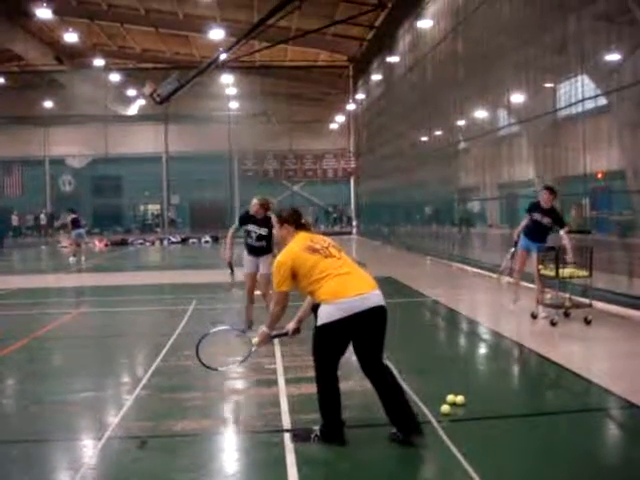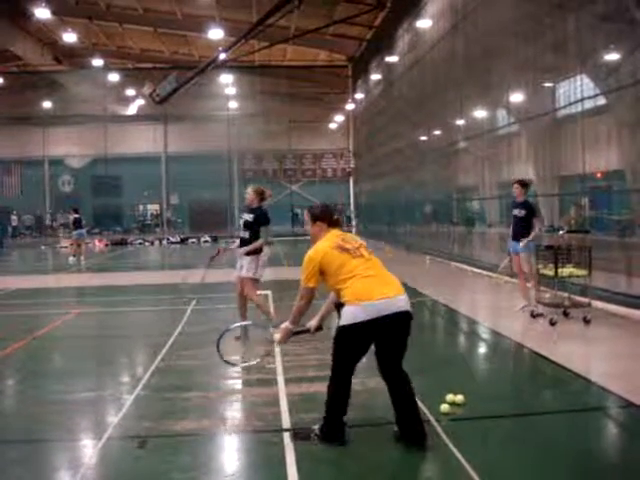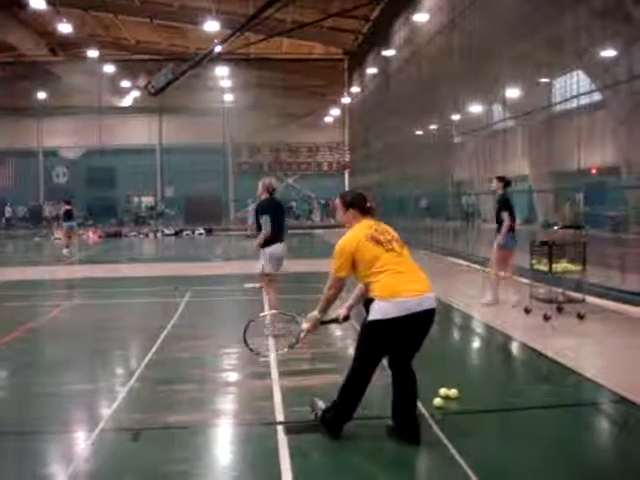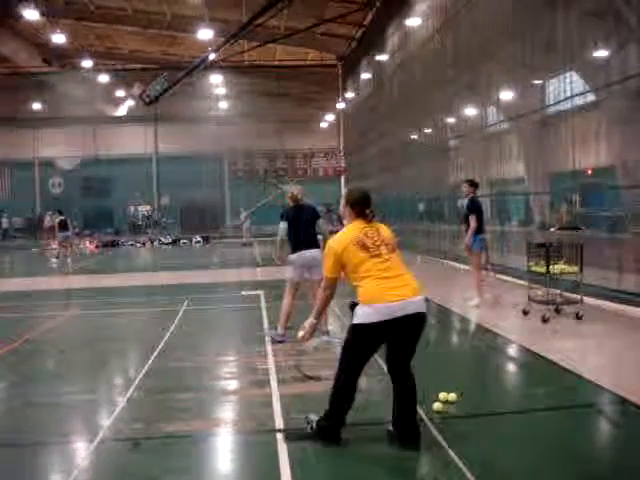
dt=0.5s
person 1, frame 1
left shoulder: (286, 257)
right shoulder: (321, 241)
left elbow: (279, 305)
left wrist: (266, 331)
right wrist: (297, 321)
left hip: (339, 310)
right hip: (373, 301)
left knee: (325, 371)
right knee: (375, 366)
left ankle: (331, 432)
right ankle: (408, 428)
person 1, frame 2
left shoulder: (316, 253)
right shoulder: (353, 240)
left elbow: (304, 299)
left wrist: (289, 326)
right wrist: (320, 318)
left hip: (363, 312)
right hip: (398, 306)
left knee: (341, 373)
right knee: (393, 371)
left ankle: (332, 431)
right ankle: (414, 433)
person 1, frame 3
left shoulder: (348, 242)
right shoulder: (385, 230)
left elbow: (334, 288)
left wrist: (317, 314)
right wrist: (349, 306)
left hip: (392, 307)
right hip: (425, 302)
left knee: (362, 367)
right knee: (402, 365)
left ankle: (333, 420)
right ankle: (407, 428)
person 1, frame 4
left shoulder: (338, 242)
right shoulder: (384, 231)
left elbow: (327, 290)
left wrist: (313, 321)
left hip: (377, 311)
right hip: (414, 305)
left knee: (348, 371)
right knee: (401, 370)
left ankle: (328, 429)
right ankle: (407, 433)
person 2, frame 1
left shoulder: (270, 224)
right shoulder: (245, 217)
right elbow: (233, 230)
left wrist: (273, 262)
right wrist: (229, 251)
left hip: (265, 257)
right hip: (249, 255)
left knee: (264, 291)
right knee: (249, 290)
right ankle: (249, 321)
person 2, frame 2
left shoulder: (262, 214)
right shoulder: (246, 210)
left elbow: (264, 240)
left wrist: (246, 248)
left hip: (254, 257)
right hip: (243, 256)
left knee: (250, 294)
right knee: (240, 293)
left ankle: (273, 321)
person 2, frame 3
left shoulder: (262, 205)
right shoulder: (279, 204)
left elbow: (266, 230)
right elbow: (284, 228)
left wrist: (257, 244)
left hip: (269, 249)
right hip: (280, 247)
left knee: (268, 287)
right knee: (270, 285)
person 2, frame 4
left shoulder: (286, 213)
right shoulder: (312, 210)
left elbow: (281, 235)
right elbow: (322, 231)
left wrist: (277, 253)
left hip: (297, 255)
right hip: (314, 253)
left knee: (289, 295)
right knee: (318, 294)
left ankle: (280, 333)
right ankle: (325, 331)
person 3, frame 1
left shoulder: (555, 215)
right shoulder: (534, 206)
left elbow: (564, 233)
left wrist: (569, 253)
right wrist: (517, 231)
left hip: (540, 244)
right hip: (525, 238)
left knee: (538, 274)
right knee: (518, 269)
left ankle: (540, 304)
right ankle: (515, 295)
person 3, frame 2
left shoulder: (529, 206)
right shoulder: (514, 205)
left elbow: (537, 226)
left wrist: (529, 239)
right wrist: (509, 239)
left hip: (525, 243)
right hip: (514, 242)
left knee: (529, 272)
right knee: (519, 273)
right ankle: (527, 301)
person 3, frame 3
left shoulder: (502, 199)
right shoulder: (504, 198)
left elbow: (507, 221)
left wrist: (500, 238)
left hip: (505, 236)
right hip: (511, 236)
left knee: (494, 267)
right knee: (507, 268)
left ankle: (492, 296)
right ankle: (514, 296)
person 3, frame 4
left shoulder: (471, 203)
right shoulder: (475, 201)
left elbow: (473, 224)
left wrist: (467, 240)
left hip: (475, 238)
right hip: (481, 237)
left knee: (475, 269)
right knee: (479, 267)
left ankle: (479, 298)
